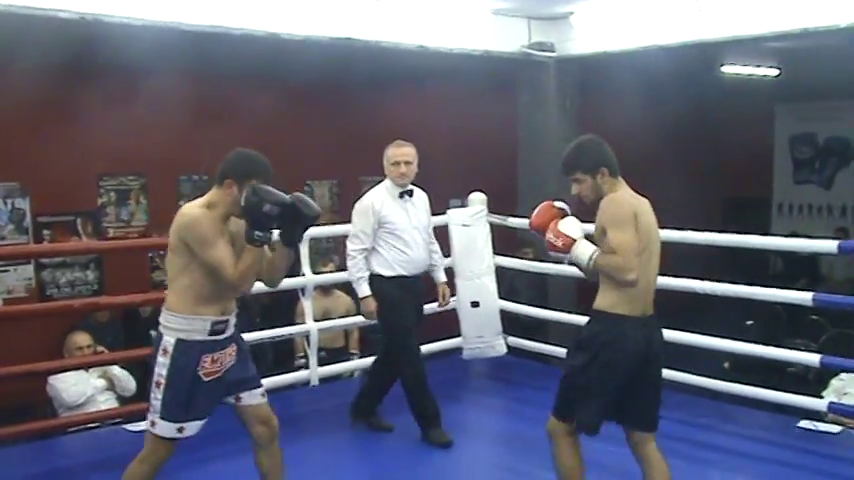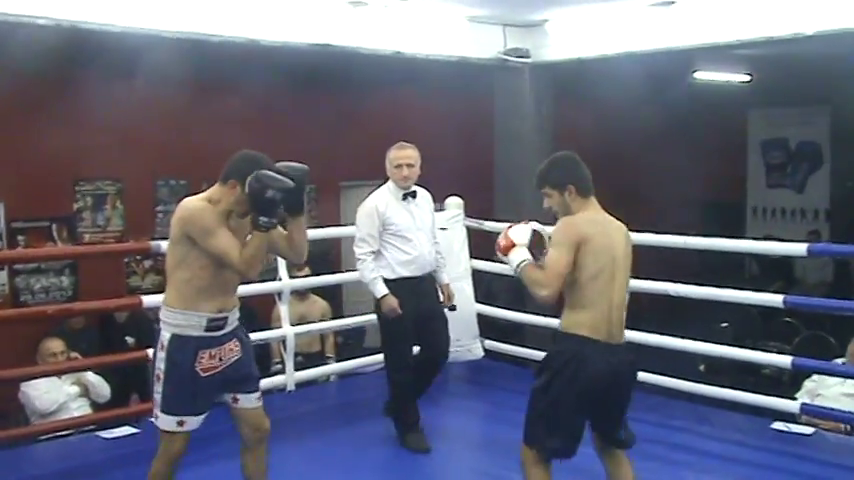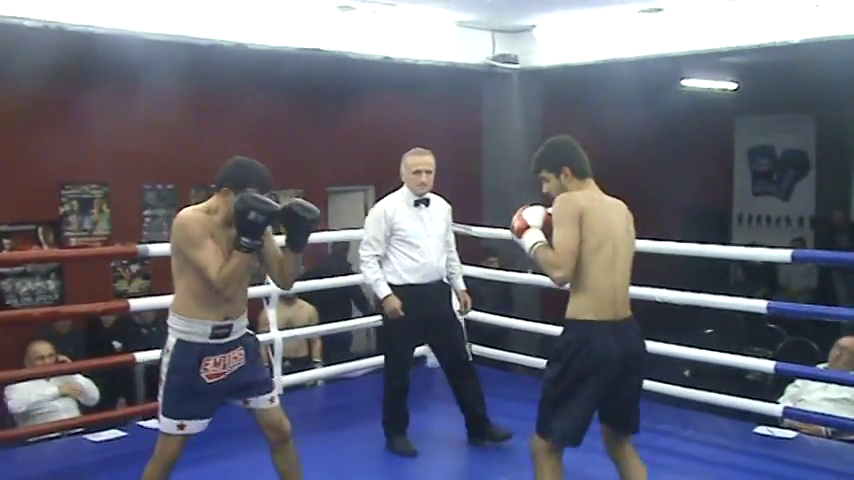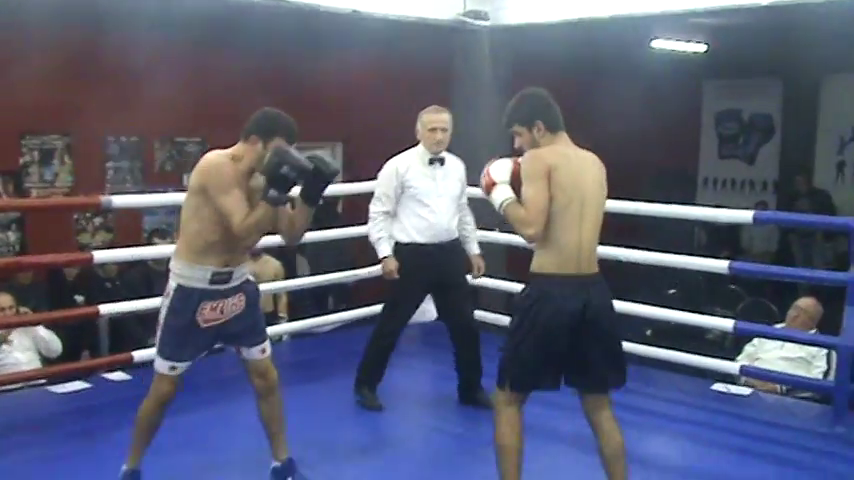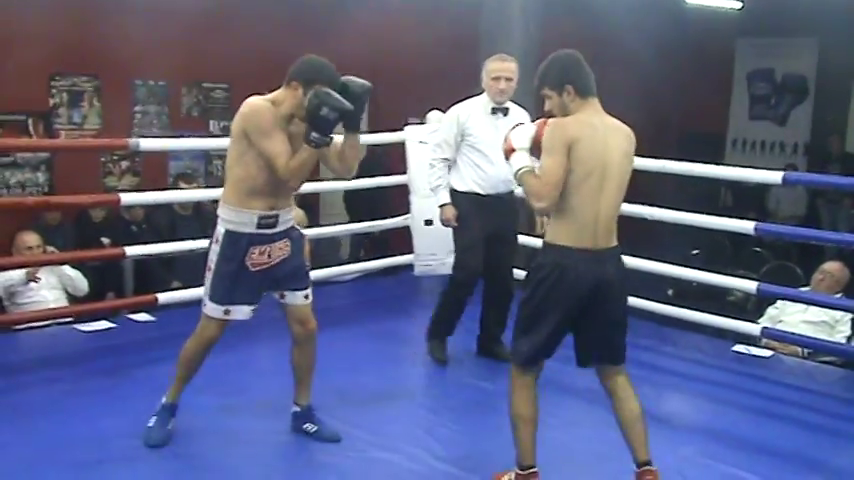
dt=0.3s
person 1, frame 1
left shoulder: (614, 204)
right shoulder: (640, 205)
left elbow: (627, 272)
left wrist: (575, 246)
right wrist: (572, 245)
left hip: (612, 331)
right hip: (645, 331)
left knee: (560, 426)
right knee: (641, 435)
person 1, frame 2
left shoulder: (571, 226)
right shoulder: (619, 230)
left elbow: (546, 290)
left wrist: (515, 253)
left hip: (577, 354)
right hip: (617, 355)
right knee: (610, 446)
person 1, frame 3
left shoulder: (569, 205)
right shoulder: (621, 210)
left elbow: (560, 270)
left wrist: (530, 235)
left hip: (587, 337)
right hip: (626, 336)
left knee: (546, 445)
right knee: (620, 442)
person 1, frame 4
left shoulder: (538, 160)
right shoulder: (594, 164)
left elbow: (531, 228)
left wrist: (499, 190)
left hip: (549, 294)
right hip: (593, 290)
left knee: (507, 400)
right knee: (598, 406)
person 1, frame 5
left shoulder: (562, 129)
right shoulder: (625, 134)
left elbow: (543, 201)
left wrist: (518, 156)
left hip: (563, 263)
right hip: (607, 263)
left knee: (524, 370)
right knee: (613, 373)
person 2, frame 1
left shoulder: (243, 219)
right shoulder: (194, 219)
left elbow: (273, 277)
right elbow: (242, 281)
left wrist: (291, 234)
right wrist: (258, 232)
left hip: (226, 338)
right hip: (185, 342)
left knee: (266, 427)
right knee: (158, 449)
person 2, frame 2
left shoulder: (245, 214)
right shoulder: (194, 211)
left elbow: (296, 255)
right elbow: (249, 268)
left wrist: (293, 206)
right wrist: (265, 216)
left hip: (228, 333)
right hip: (185, 337)
left knee: (257, 430)
right knee: (173, 445)
person 2, frame 3
left shoulder: (256, 223)
right shoulder: (190, 221)
left elbow: (284, 281)
right elbow: (224, 286)
left wrist: (296, 242)
right wrist: (248, 238)
left hip: (239, 340)
right hip: (192, 345)
left knee: (280, 430)
right knee: (169, 450)
person 2, frame 4
left shoulder: (265, 178)
right shoulder: (216, 166)
left elbow: (292, 235)
right elbow: (245, 232)
left wrist: (310, 193)
right wrist: (276, 189)
left hip: (237, 286)
right hip: (192, 288)
left knee: (266, 379)
right knee: (163, 388)
person 2, frame 5
left shoulder: (305, 119)
right shoulder: (257, 111)
left elbow: (346, 167)
right elbow: (290, 175)
left wrist: (351, 120)
right wrist: (314, 127)
left hip: (284, 231)
right hip: (239, 231)
left knee: (305, 327)
right knee: (209, 331)
left ankle: (302, 410)
right ankle: (168, 405)
person 3, frame 1
left shoulder: (422, 198)
right shoulder: (371, 202)
left elbow: (430, 242)
right elbow: (356, 252)
left wrist: (441, 278)
right wrist: (364, 294)
left hip: (415, 284)
right hip: (388, 287)
left knee: (394, 354)
right knee: (408, 356)
left ankle: (364, 408)
right ankle: (429, 424)
person 3, frame 2
left shoulder: (425, 198)
right shoulder: (375, 205)
right elbow: (364, 255)
left wrist: (442, 279)
right wrist: (382, 294)
left hip: (424, 286)
right hip: (395, 289)
left knee: (437, 351)
right knee: (400, 361)
left ankle: (397, 403)
right ankle: (408, 427)
person 3, frame 3
left shoulder: (441, 207)
right shoulder: (385, 209)
right elbow: (368, 257)
left wrist: (459, 286)
right wrist: (386, 294)
left hip: (436, 294)
right hip: (403, 296)
left knee: (459, 360)
right knee: (398, 367)
left ankle: (480, 426)
right ankle: (396, 433)
person 3, frame 4
left shoulder: (457, 166)
right shoulder: (398, 166)
right elbow: (379, 213)
left wrist: (473, 250)
right wrist: (386, 254)
left hip: (449, 253)
right hip: (412, 255)
left knee: (464, 323)
right knee: (392, 323)
left ankle: (471, 389)
right ankle: (366, 385)
person 3, frame 5
left shoulder: (522, 119)
right shoulder: (461, 114)
right elbow: (440, 160)
right wrist: (445, 202)
left hip: (505, 205)
right hip: (469, 204)
left knee: (501, 279)
right knee: (466, 274)
left ankle: (490, 341)
right ankle: (438, 334)
